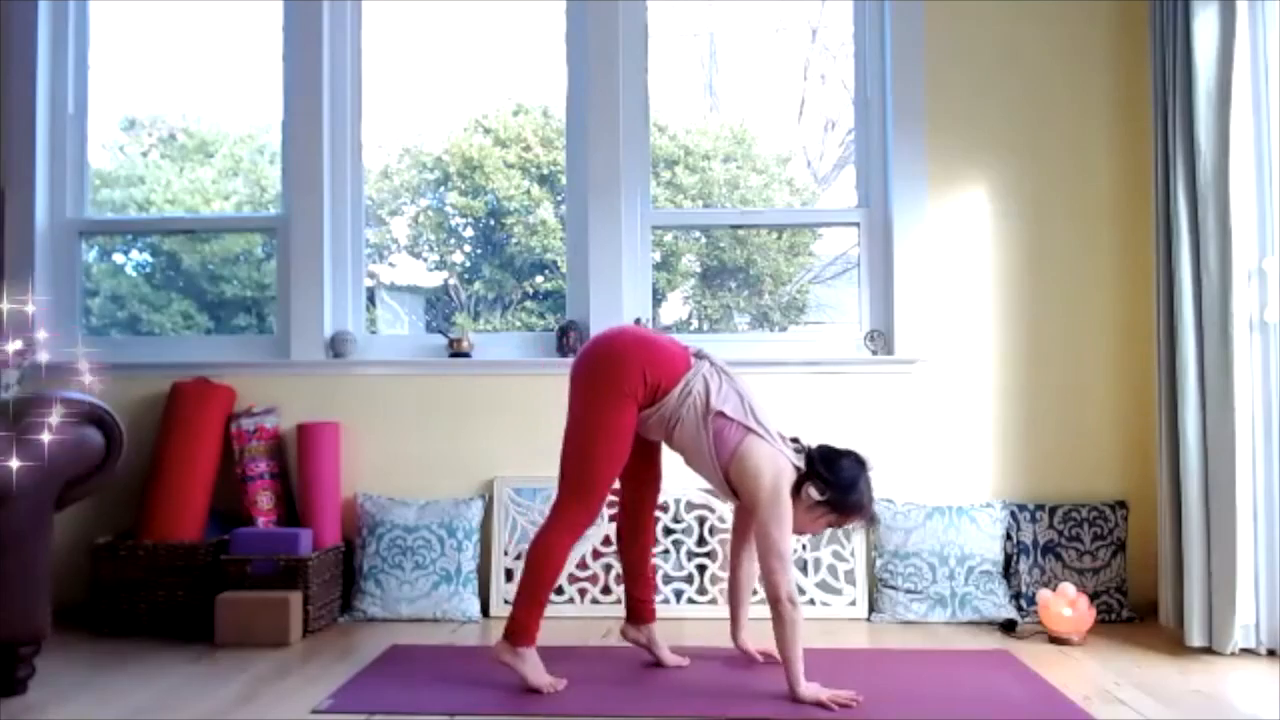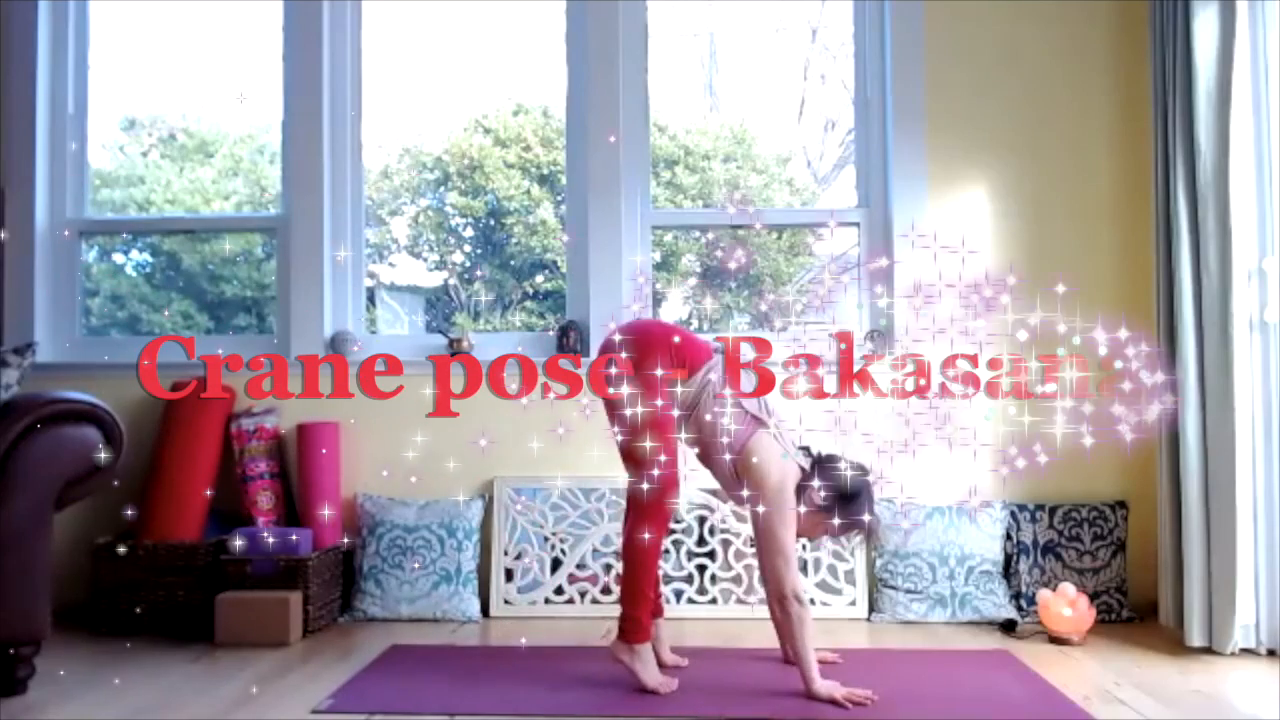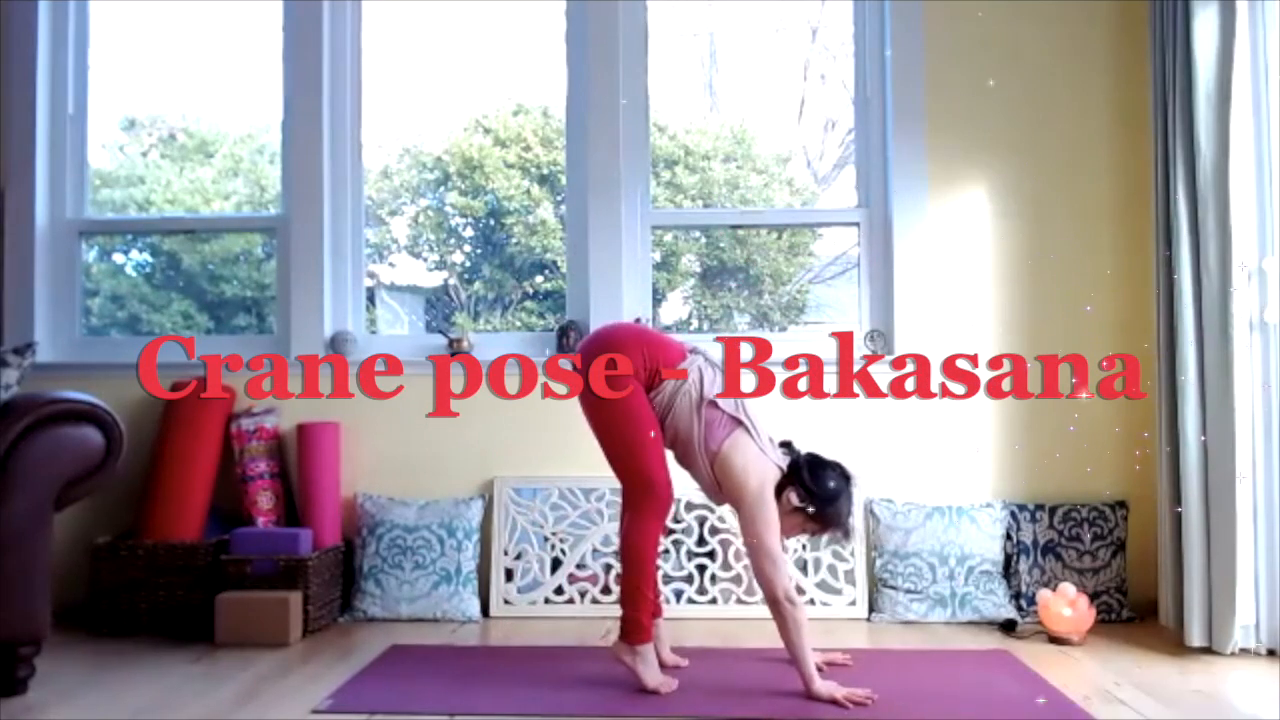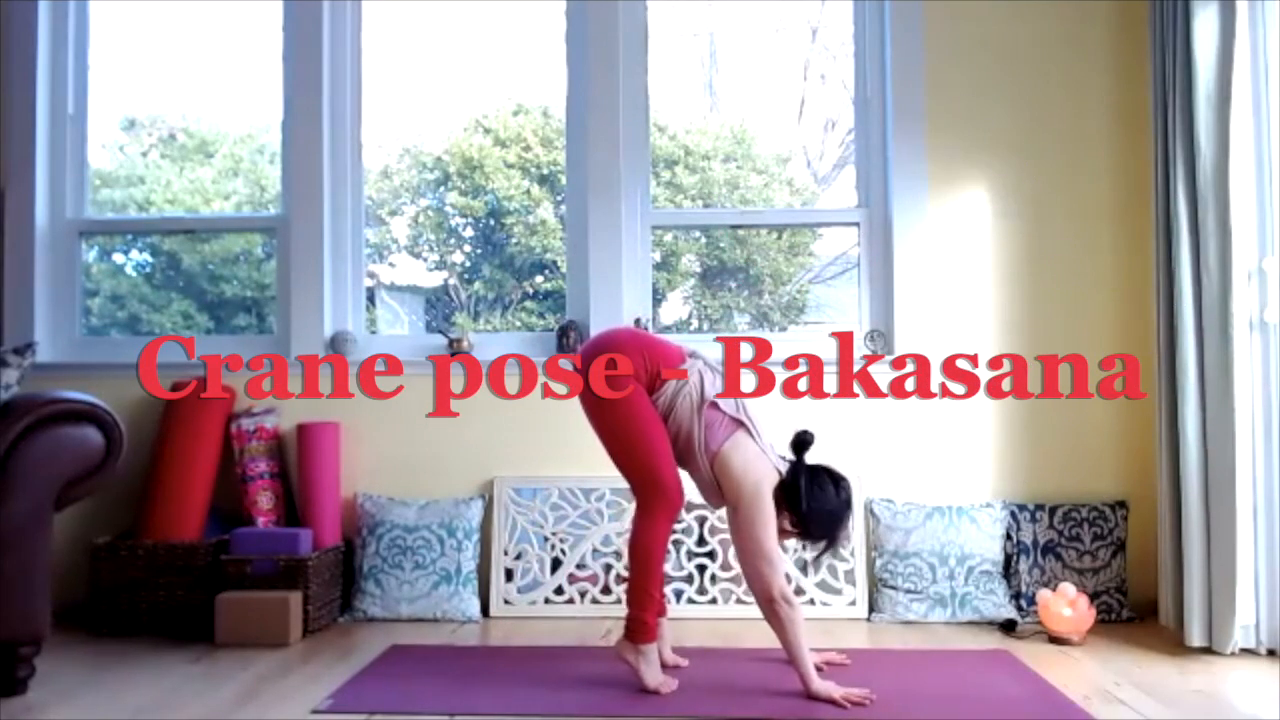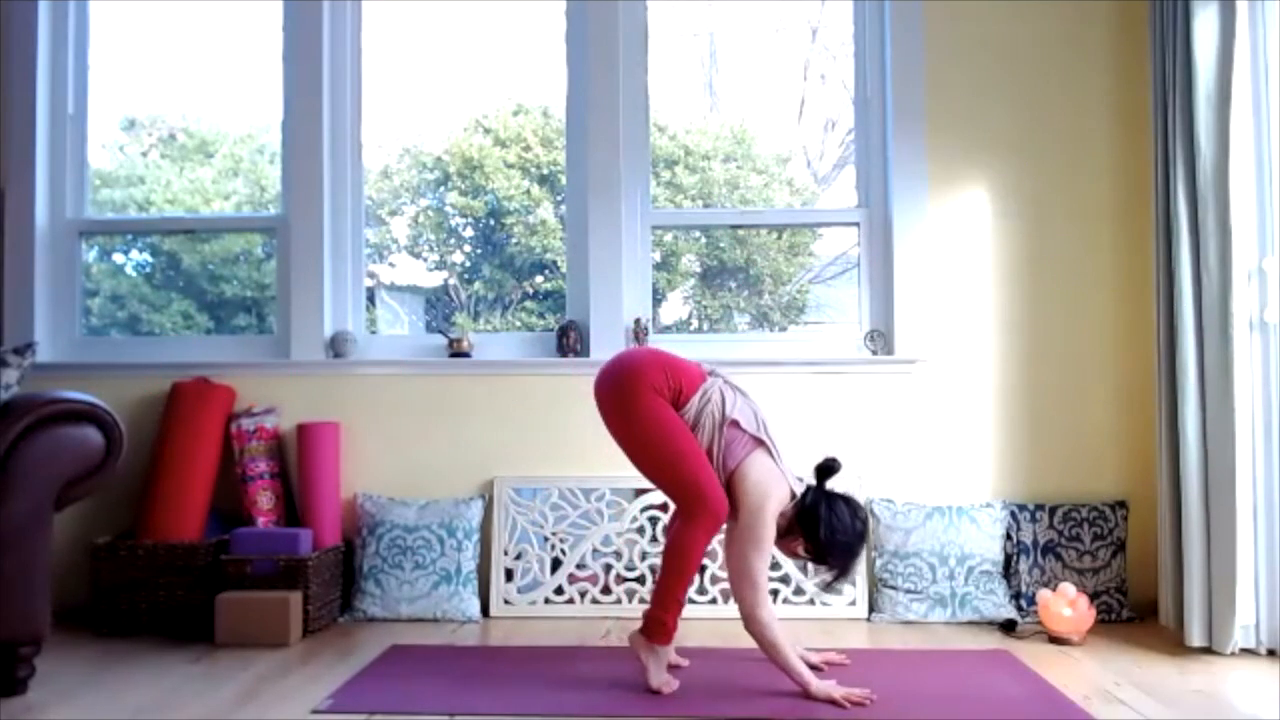
dt=1s
person 1, frame 1
left shoulder: (765, 471)
right shoulder: (772, 482)
left elbow: (744, 551)
right elbow: (783, 594)
left wrist: (740, 635)
right wrist: (800, 685)
left hip: (638, 364)
right hip: (622, 368)
left knee: (641, 503)
right knee: (578, 512)
left ankle: (641, 624)
right ankle: (518, 641)
person 1, frame 2
left shoulder: (778, 473)
right shoulder: (778, 484)
left elbow: (771, 573)
right elbow: (789, 592)
left wrist: (791, 647)
right wrist: (814, 681)
left hip: (663, 365)
right hip: (641, 357)
left knee: (650, 502)
right knee: (654, 505)
left ankle: (652, 630)
right ankle: (634, 640)
person 1, frame 3
left shoulder: (770, 474)
right shoulder: (757, 487)
left elbow: (778, 585)
right elbow: (781, 593)
left wrist: (804, 654)
right wrist: (813, 682)
left hip: (642, 364)
right hip: (618, 358)
left knee: (645, 500)
right knee: (651, 500)
left ankle: (651, 631)
right ankle: (636, 641)
person 1, frame 4
left shoulder: (764, 478)
right shoulder: (756, 488)
left elbow: (758, 578)
right elbow: (777, 595)
left wrist: (800, 653)
right wrist: (812, 681)
left hip: (642, 368)
right hip: (618, 362)
left knee: (659, 501)
right knee: (663, 500)
left ankle: (655, 631)
right ankle: (640, 639)
person 1, frame 5
left shoulder: (782, 496)
right shoulder: (766, 504)
left elbow: (751, 587)
right elbow: (755, 612)
left wrist: (793, 652)
right wrist: (811, 683)
left hip: (655, 381)
right hip: (636, 381)
left knee: (697, 508)
right knee: (707, 508)
left ankle: (660, 632)
right ankle: (654, 636)
